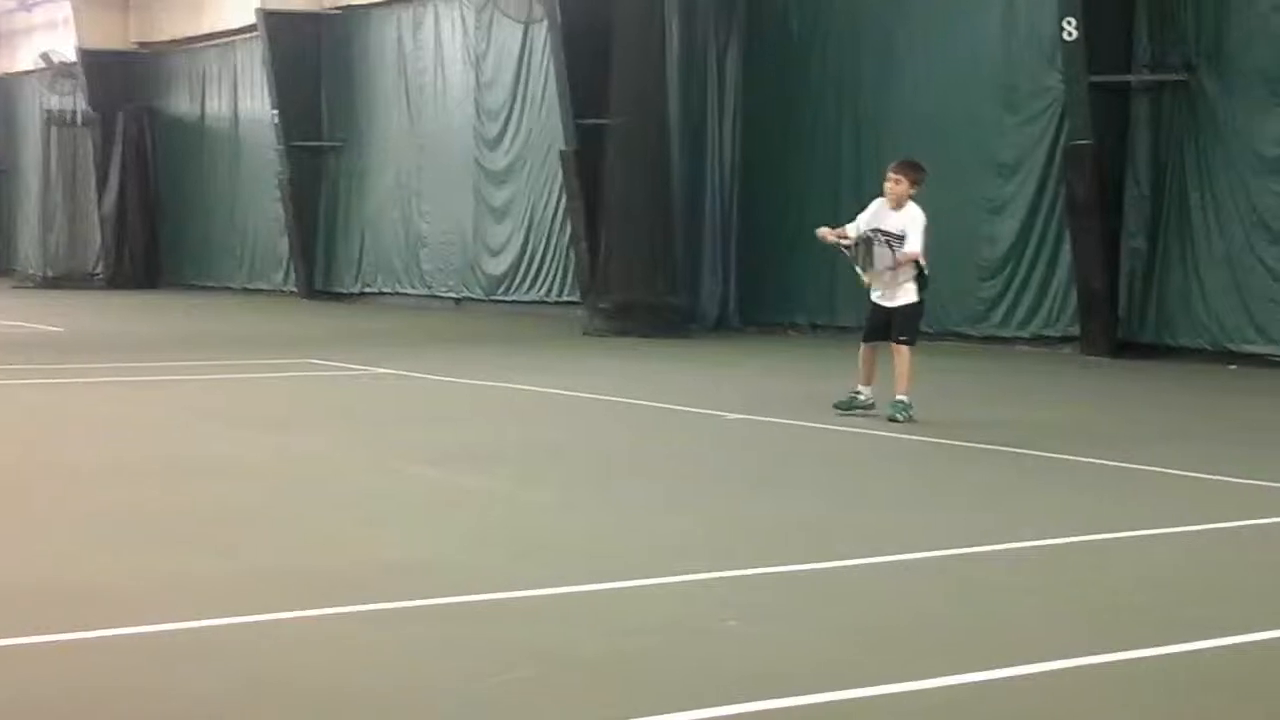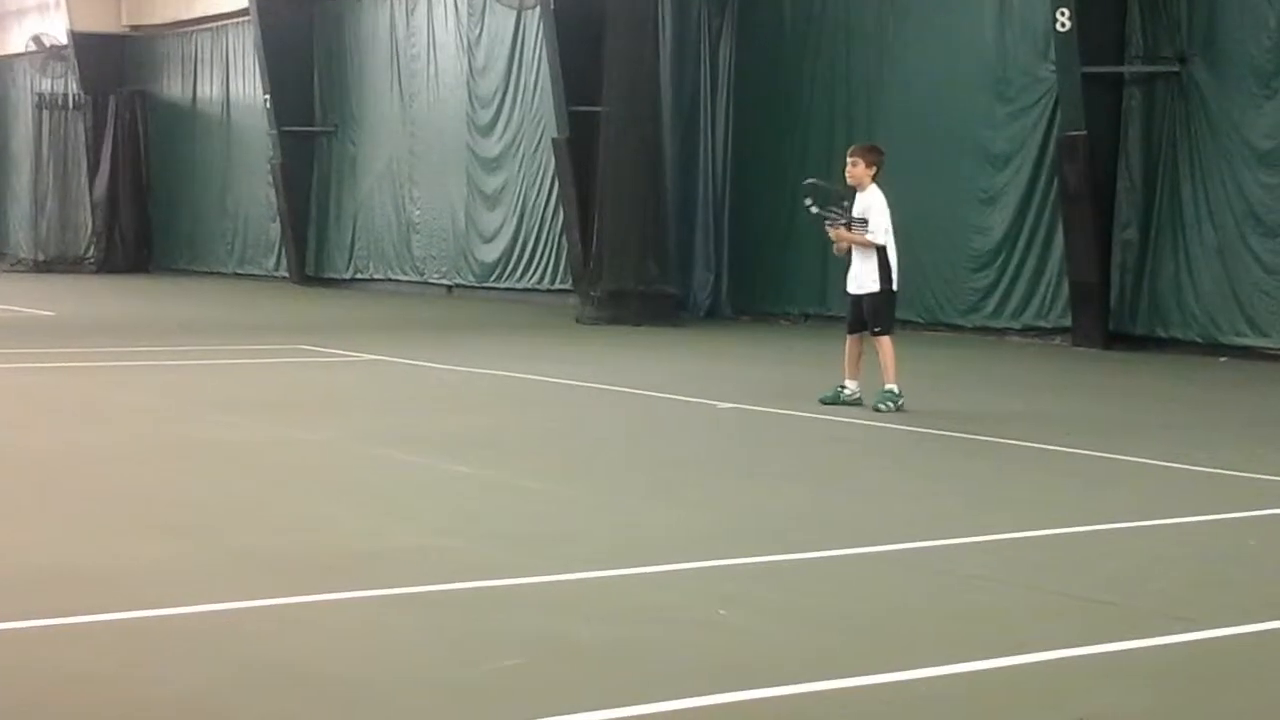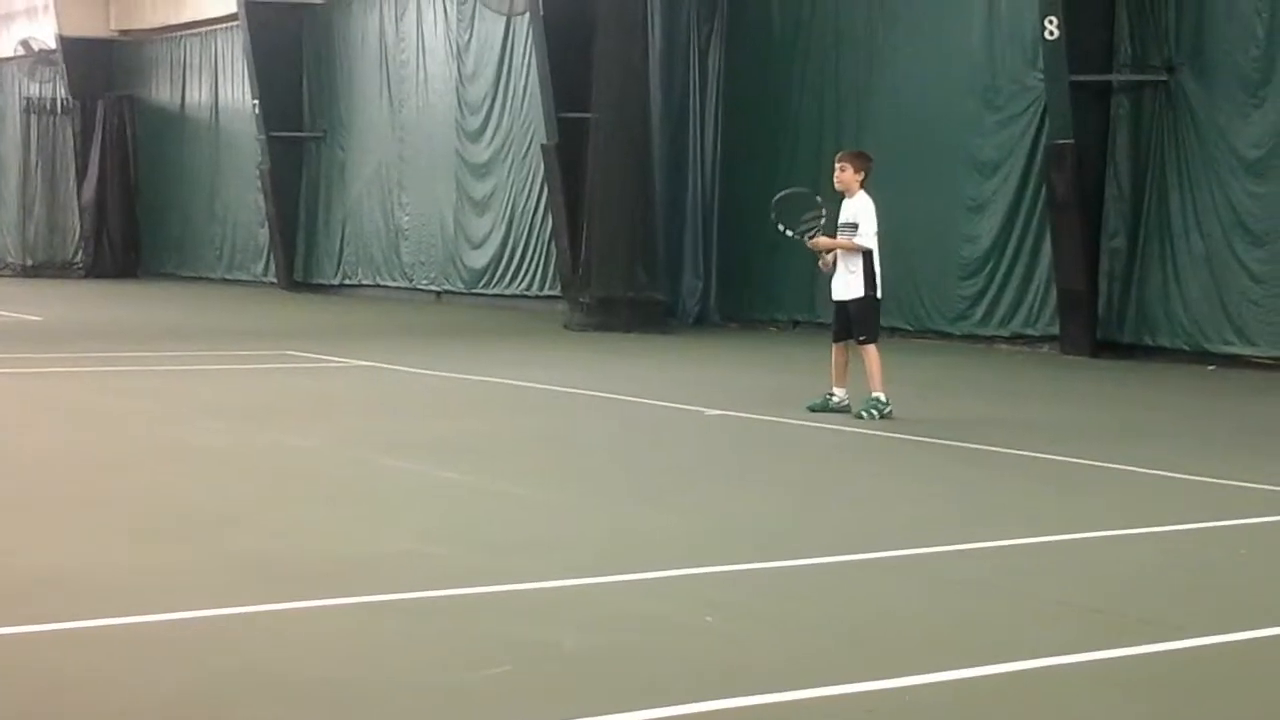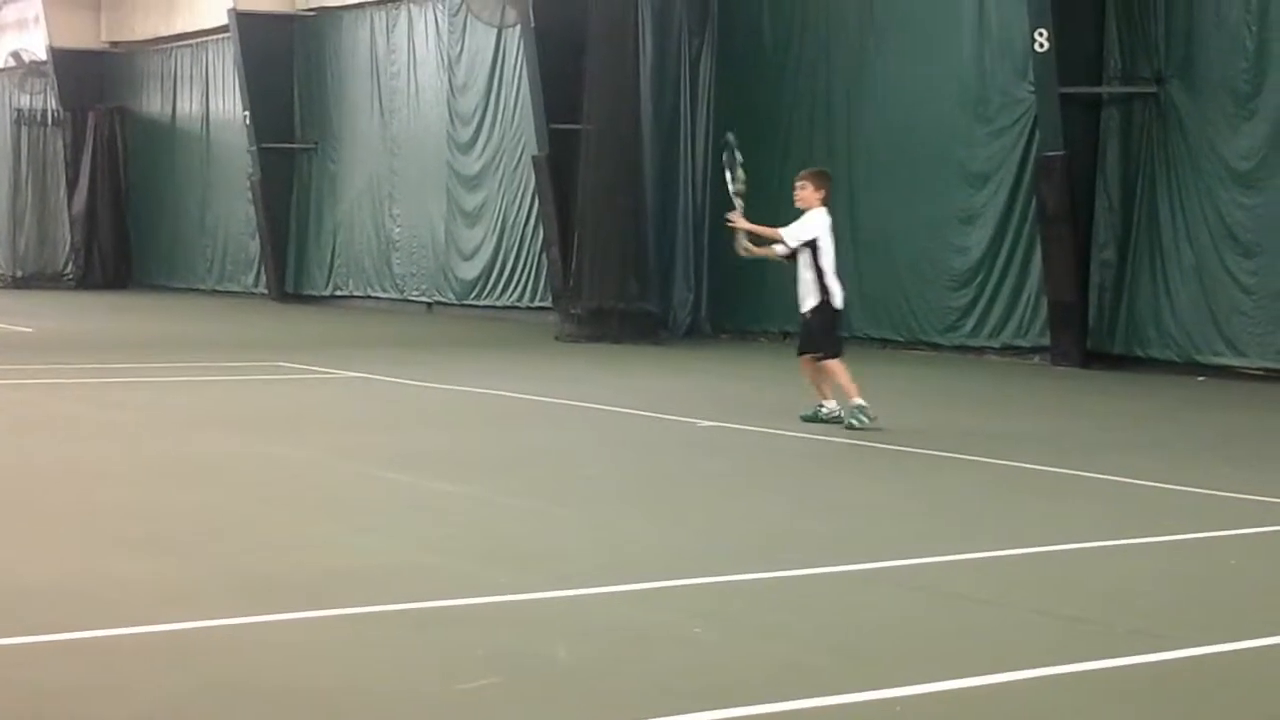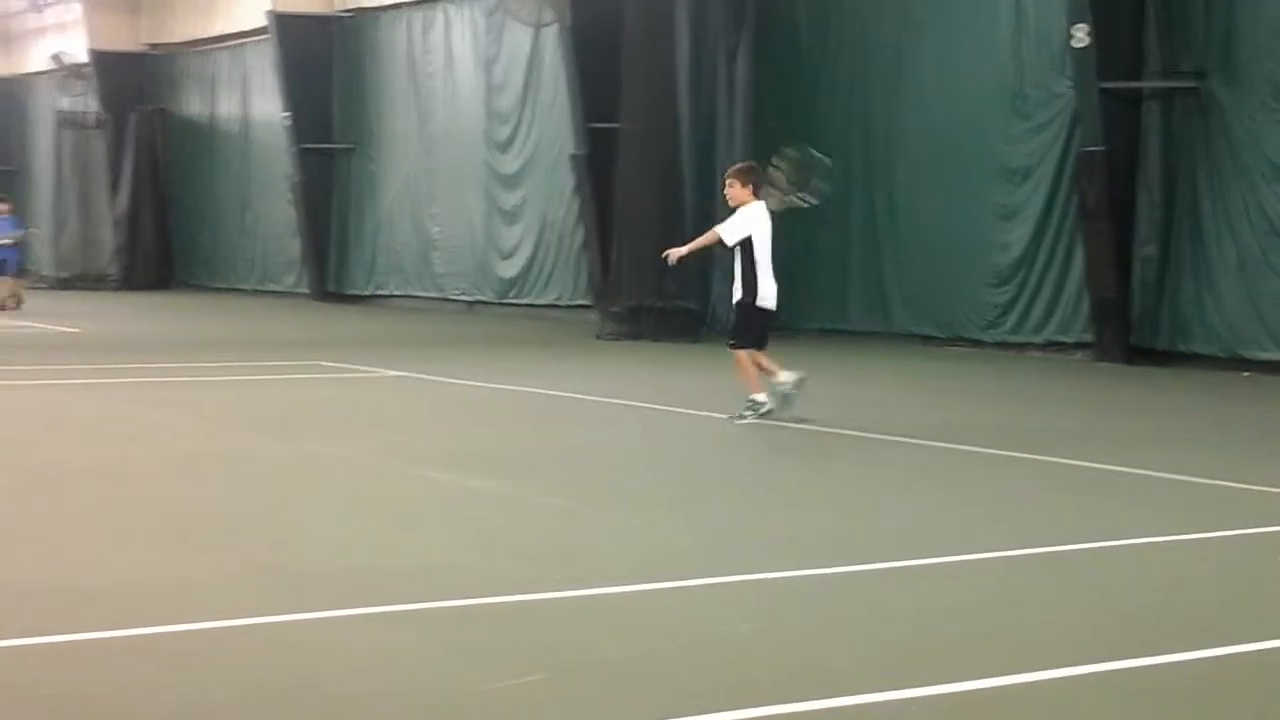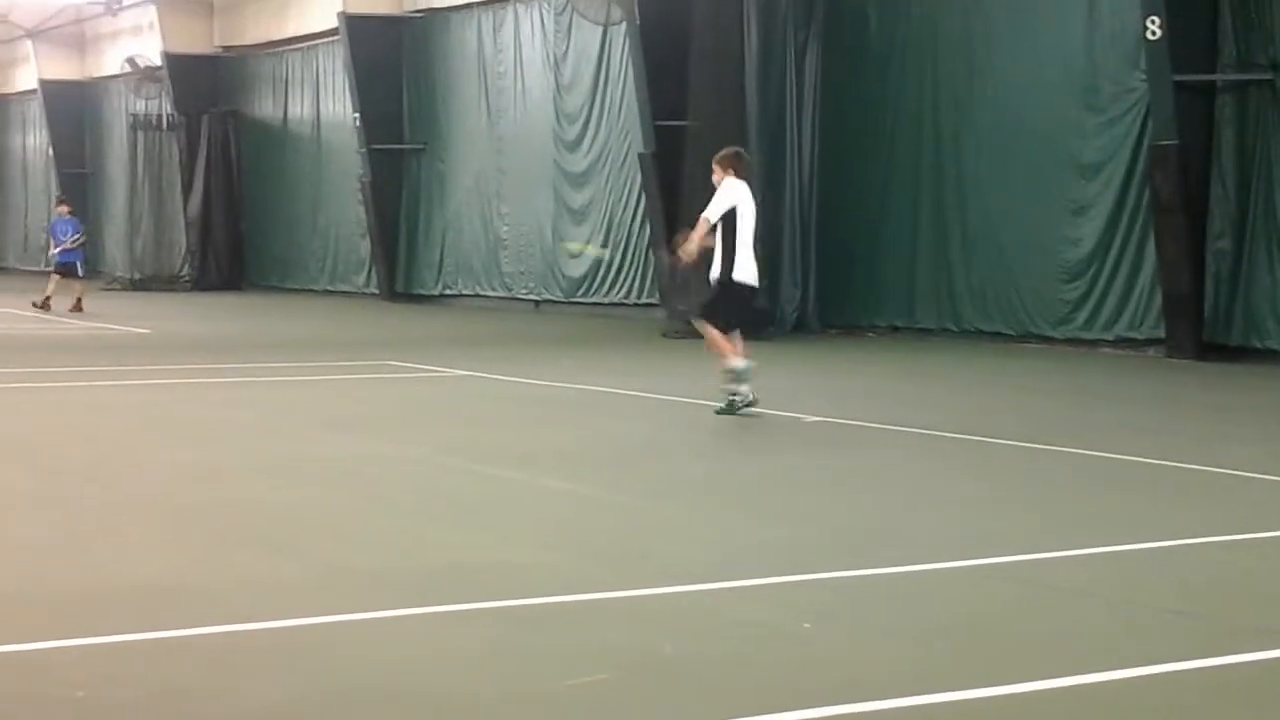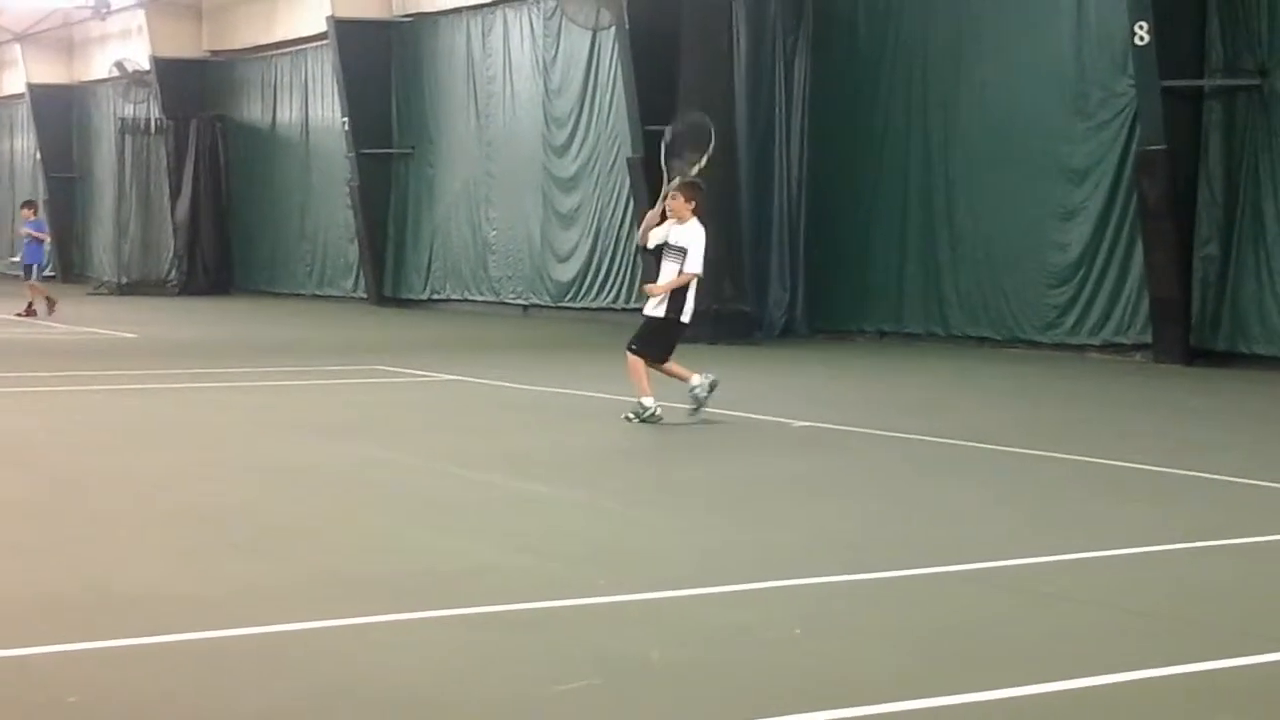
dt=0.5s
person 1, frame 1
left shoulder: (915, 216)
right shoulder: (878, 206)
left elbow: (912, 254)
right elbow: (854, 229)
left wrist: (881, 271)
right wrist: (833, 233)
left hip: (907, 292)
right hip: (881, 291)
left knee: (900, 344)
right knee: (869, 342)
left ankle: (903, 401)
right ankle: (864, 394)
person 1, frame 2
left shoulder: (875, 199)
right shoulder: (859, 197)
left elbow: (877, 239)
left wrist: (847, 237)
right wrist: (844, 244)
left hip: (878, 280)
right hip: (858, 279)
left knee: (880, 334)
right knee: (853, 333)
left ankle: (892, 392)
right ankle: (850, 389)
person 1, frame 3
left shoulder: (864, 204)
right shoulder: (846, 204)
left elbow: (865, 243)
left wrist: (831, 243)
right wrist: (831, 256)
left hip: (862, 287)
right hip: (843, 287)
left knee: (866, 342)
right knee: (839, 341)
left ankle: (879, 399)
right ankle: (838, 395)
person 1, frame 4
left shoulder: (817, 219)
right shoulder: (808, 222)
left elbow: (781, 235)
right elbow: (782, 250)
left wrist: (748, 226)
right wrist: (752, 250)
left hip: (825, 301)
right hip: (814, 303)
left knee: (827, 358)
right knee: (807, 356)
left ankle: (860, 406)
right ankle: (830, 406)
person 1, frame 5
left shoulder: (749, 215)
right shoulder: (760, 213)
left elbow: (718, 234)
left wrist: (684, 250)
left hip: (753, 295)
right hip: (756, 295)
left knee: (739, 347)
right knee: (747, 348)
left ankle: (759, 400)
right ankle: (786, 379)
person 1, frame 6
left shoulder: (731, 186)
right shoulder: (744, 194)
left elbow: (710, 217)
left wrist: (694, 242)
right wrist: (704, 242)
left hip: (732, 274)
right hip: (746, 276)
left knee: (704, 322)
right knee: (731, 331)
left ankle: (737, 364)
right ankle: (739, 391)
person 1, frame 7
left shoulder: (695, 232)
right shoulder: (671, 226)
left elbow: (693, 271)
right elbow: (643, 241)
left wrist: (663, 287)
right wrist: (650, 220)
left hip: (672, 308)
right hip: (661, 307)
left knee: (634, 352)
right knee: (653, 358)
left ankle: (647, 405)
right ankle: (698, 382)
